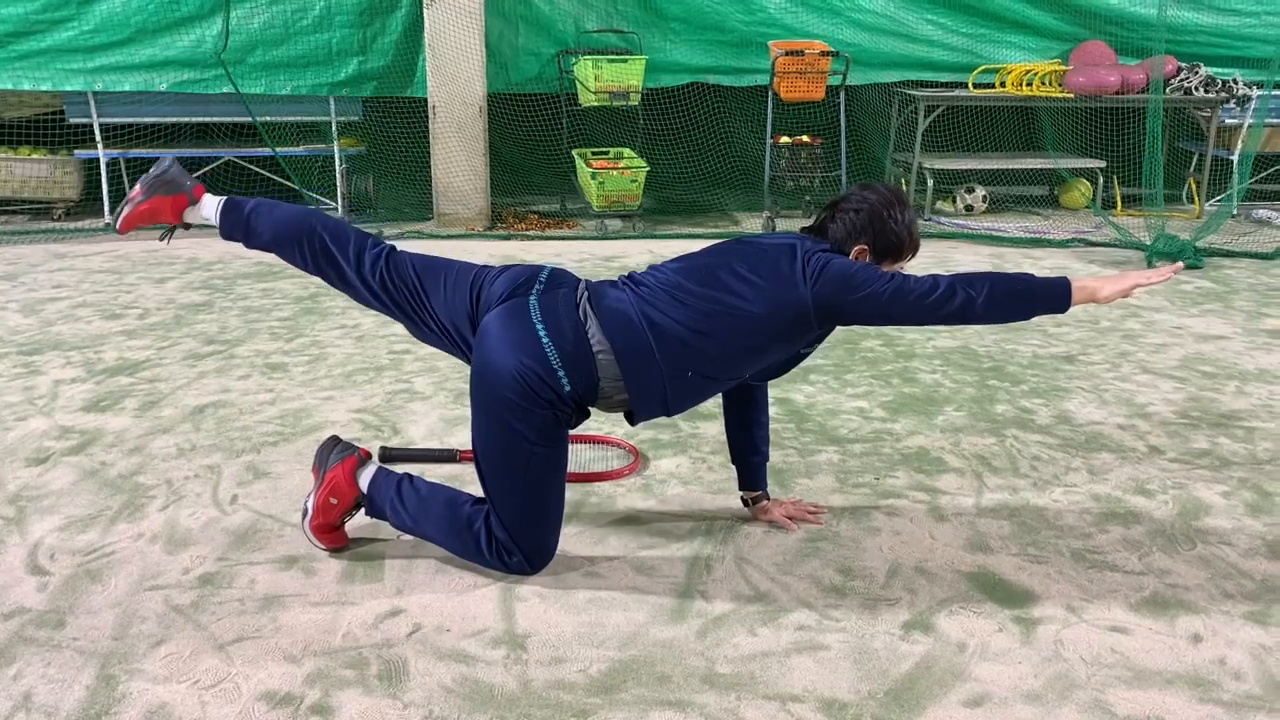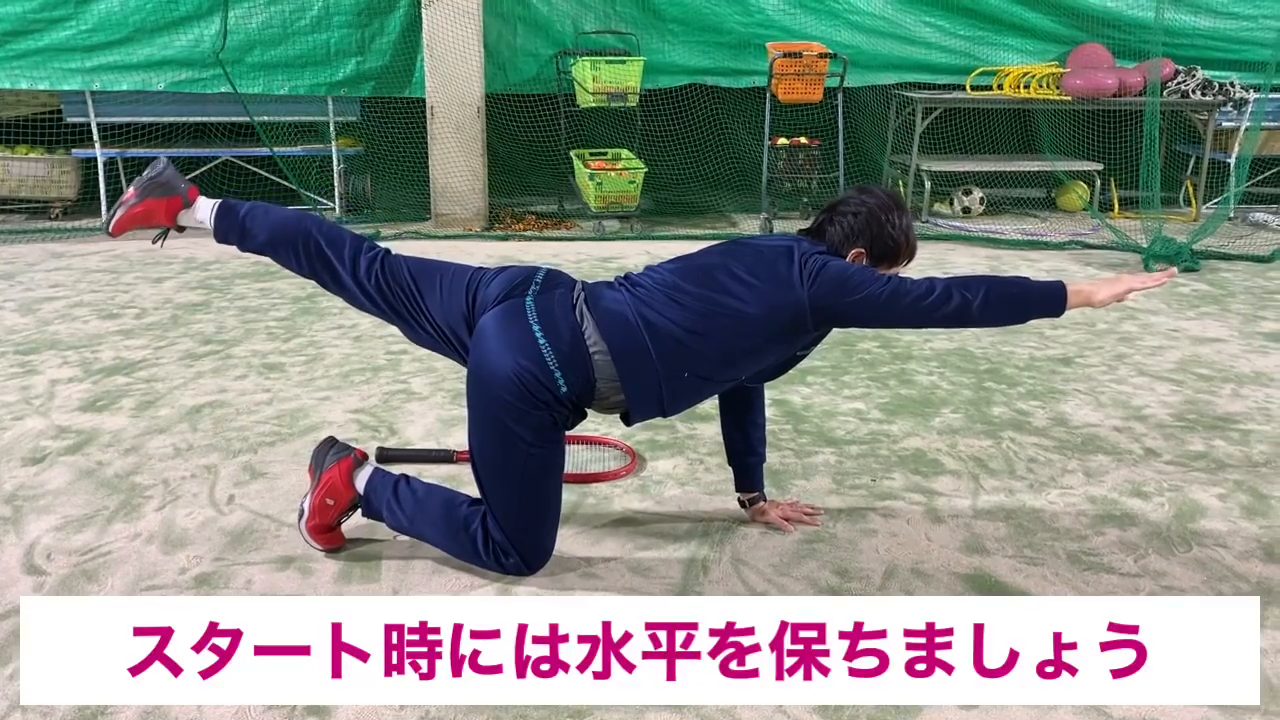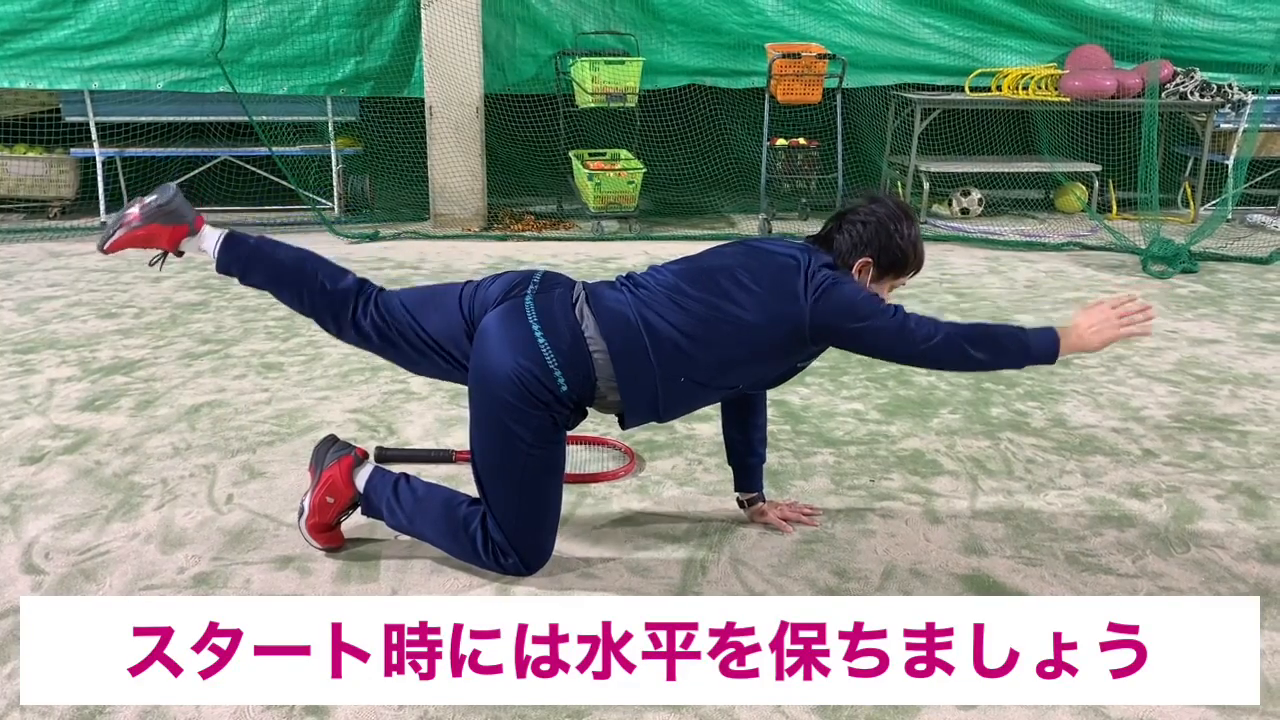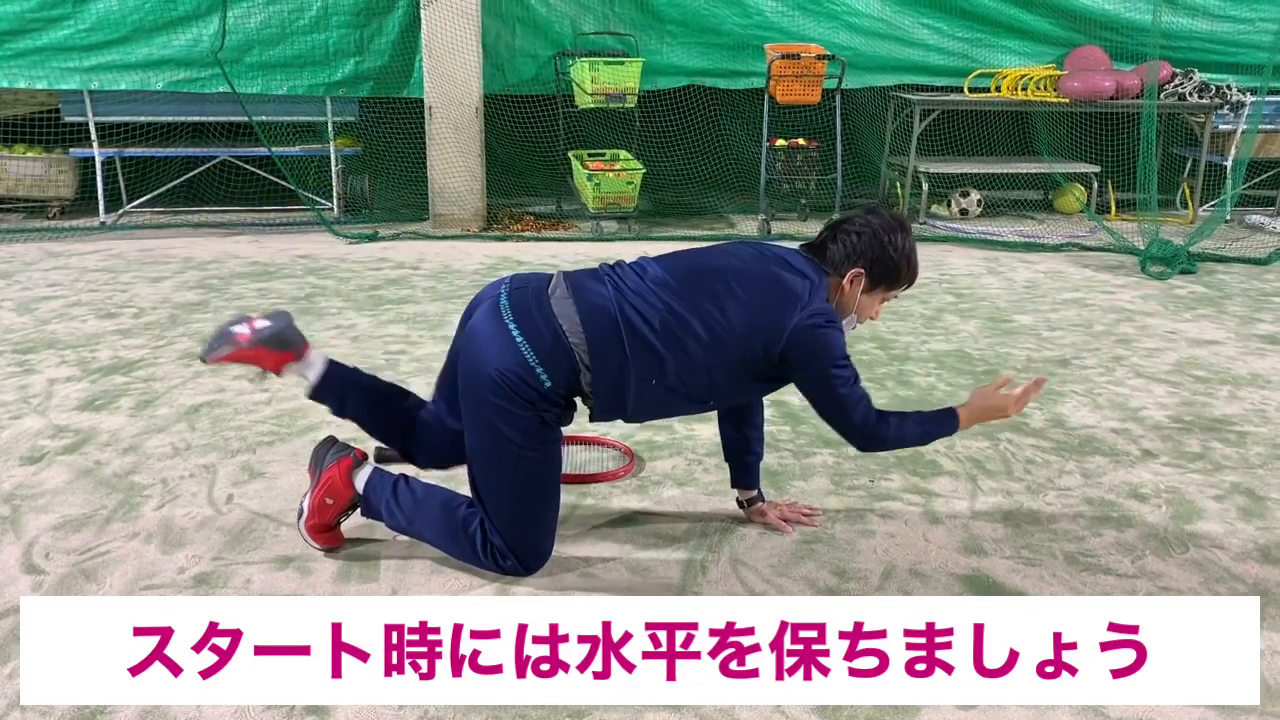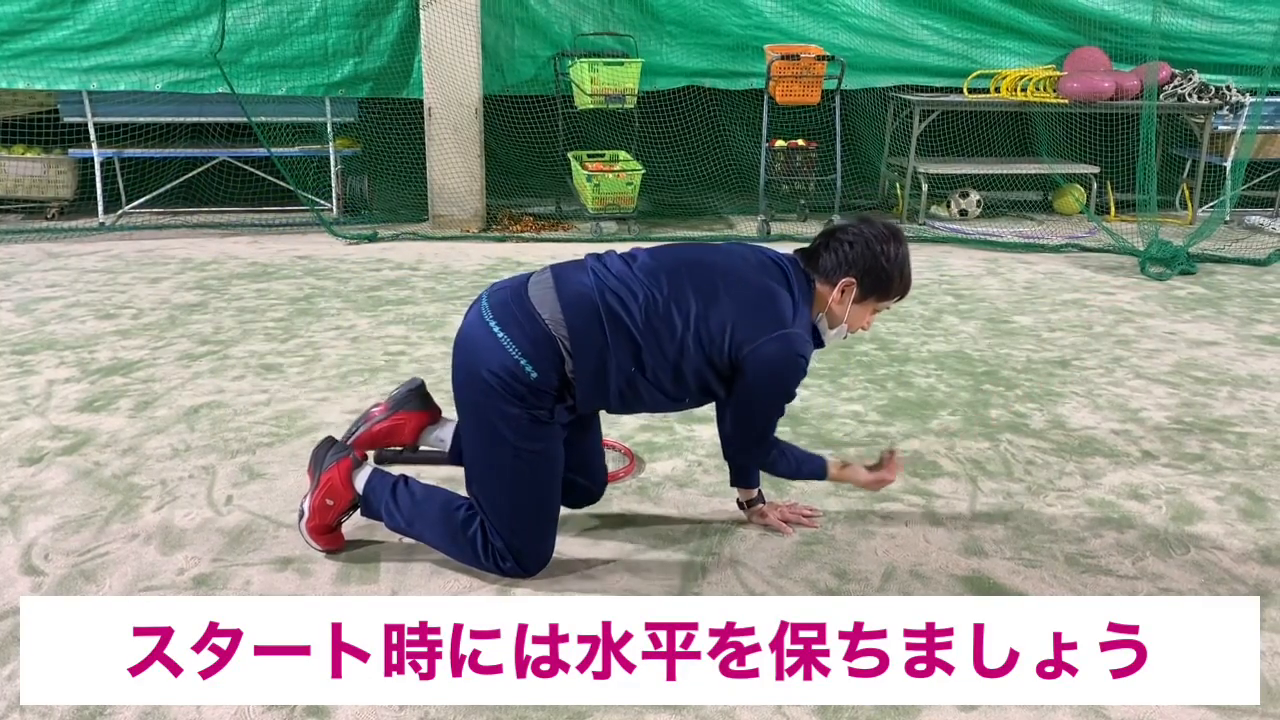
dt=0.5s
person 1, frame 1
left shoulder: (769, 258)
right shoulder: (823, 282)
left elbow: (742, 381)
right elbow: (955, 297)
left wrist: (758, 495)
right wrist: (1082, 289)
left hip: (524, 299)
right hip: (535, 369)
left knee: (369, 268)
right knee: (518, 547)
left ankle: (194, 202)
right ankle: (357, 479)
person 1, frame 2
left shoulder: (767, 259)
right shoulder: (819, 284)
left elbow: (740, 383)
right elbow: (951, 302)
left wrist: (756, 496)
right wrist: (1079, 293)
left hip: (520, 302)
right hip: (532, 369)
left knee: (364, 271)
right knee: (516, 549)
left ankle: (187, 206)
right ankle: (356, 482)
person 1, frame 3
left shoulder: (773, 261)
right shoulder: (825, 298)
left elbow: (741, 381)
right elbow: (943, 346)
left wrist: (753, 495)
right wrist: (1064, 340)
left hip: (526, 304)
right hip: (534, 370)
left knee: (360, 310)
right knee: (515, 547)
left ankle: (189, 232)
right ankle: (358, 481)
person 1, frame 4
left shoulder: (768, 266)
right shoulder: (808, 322)
left elbow: (739, 383)
right elbow: (867, 429)
left wrist: (752, 496)
right wrist: (968, 415)
left hip: (515, 310)
right hip: (525, 368)
left knee: (432, 439)
right knee: (515, 550)
left ankle: (291, 356)
right ankle: (355, 481)
person 1, frame 5
left shoulder: (771, 272)
right shoulder: (784, 342)
left elbow: (736, 396)
right elbow: (750, 442)
left wrist: (752, 498)
right wrist: (840, 471)
left hip: (516, 319)
right hip: (514, 362)
left knee: (583, 489)
right knee: (516, 555)
left ankle: (426, 426)
right ankle: (355, 481)
